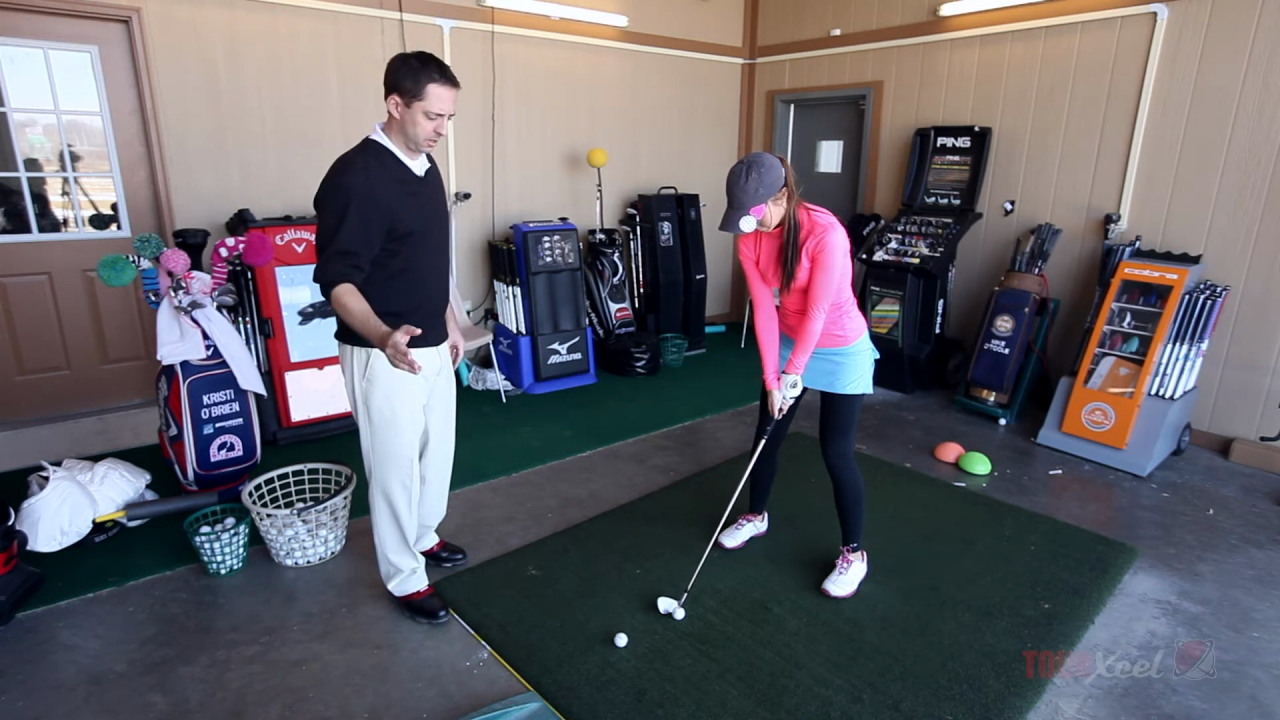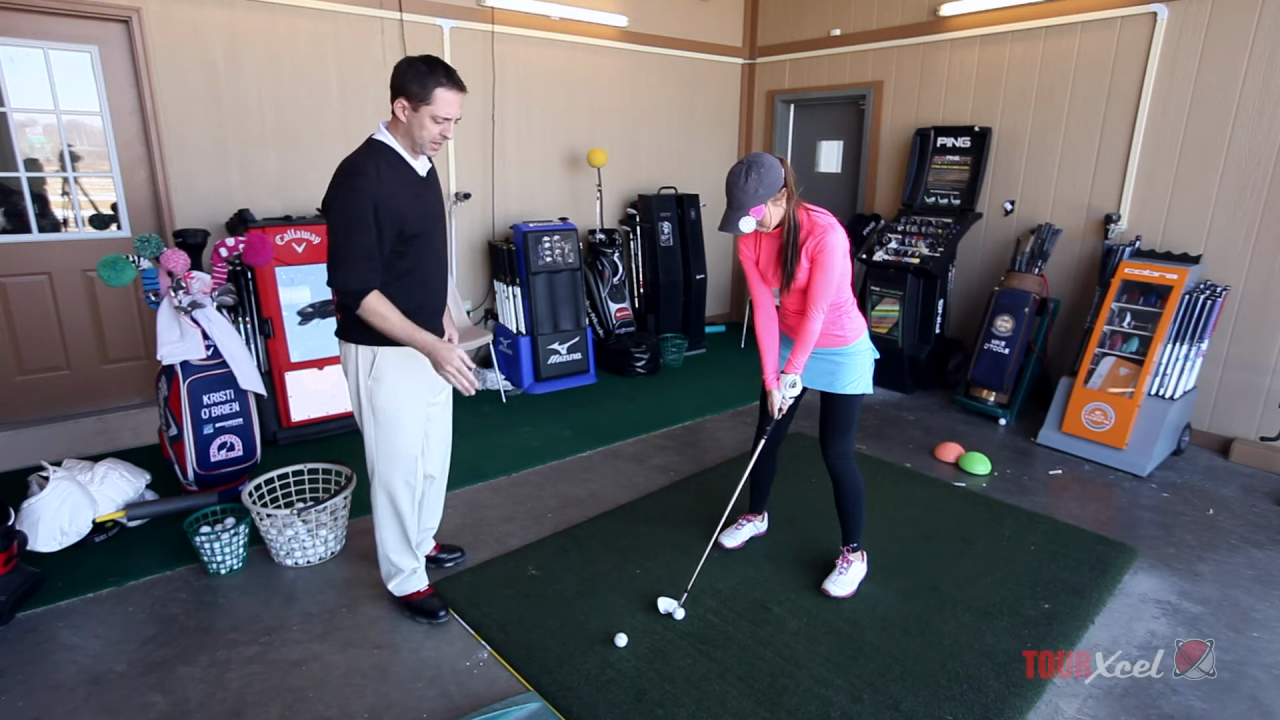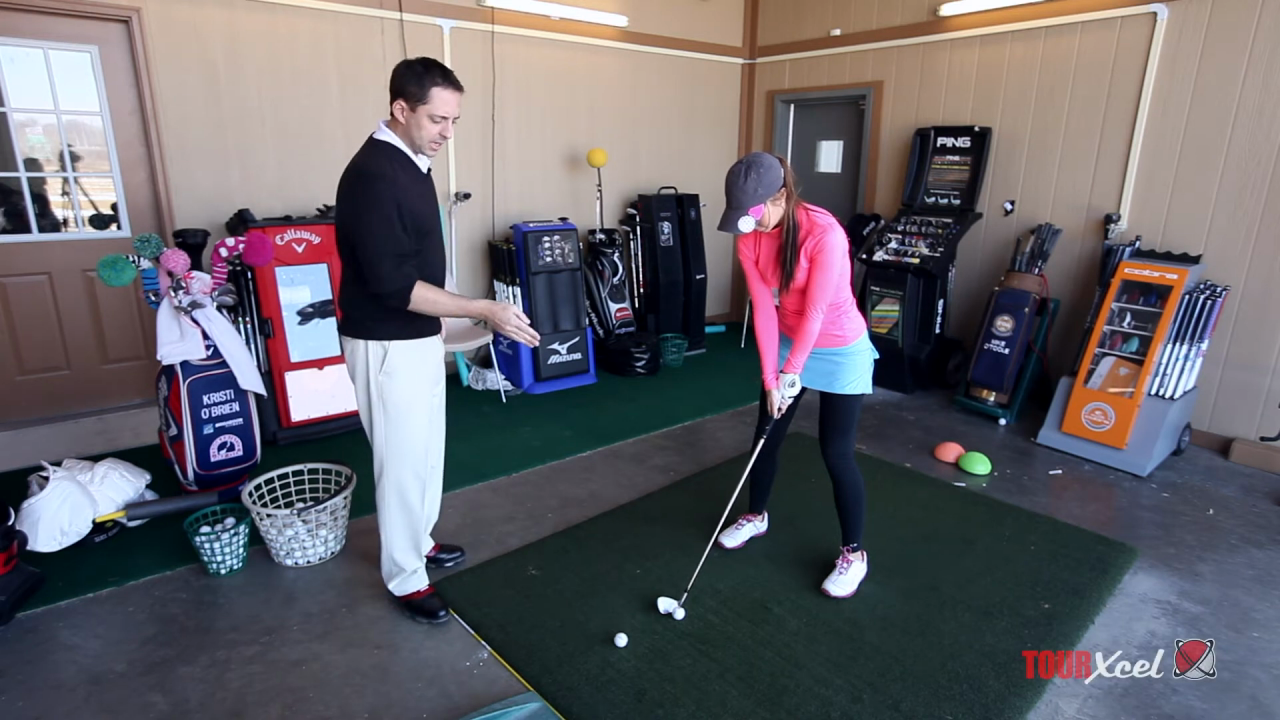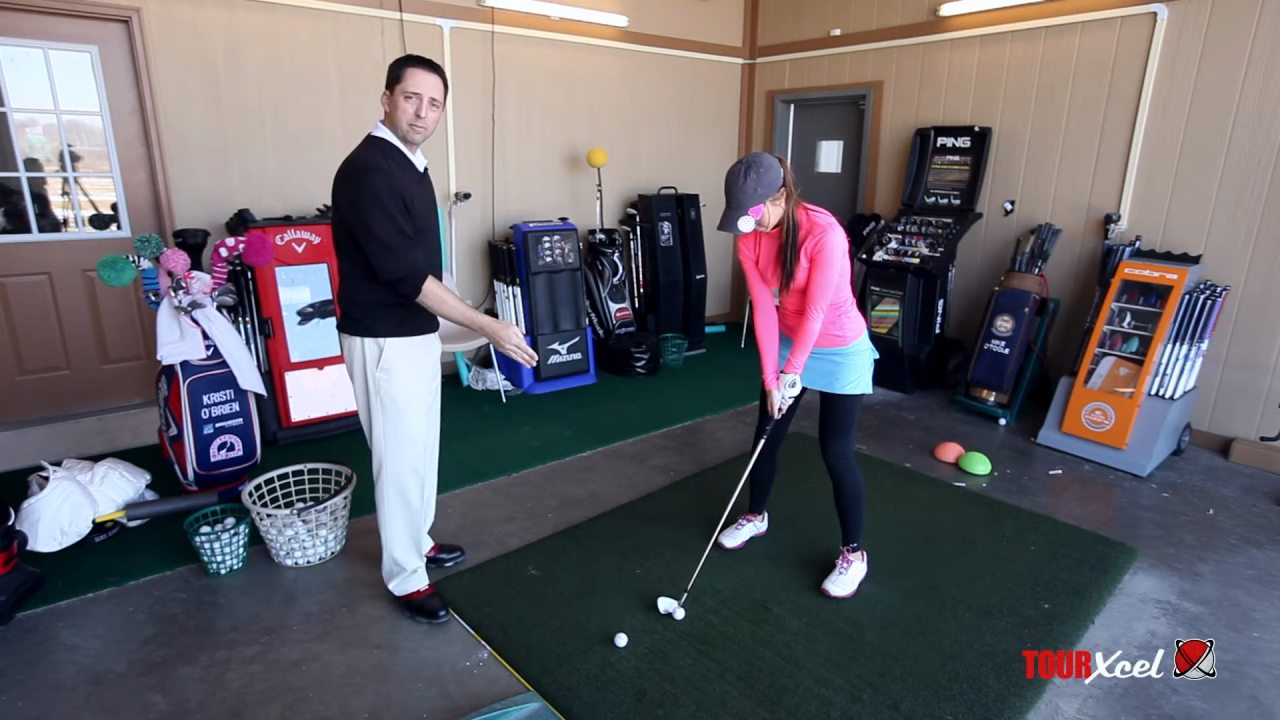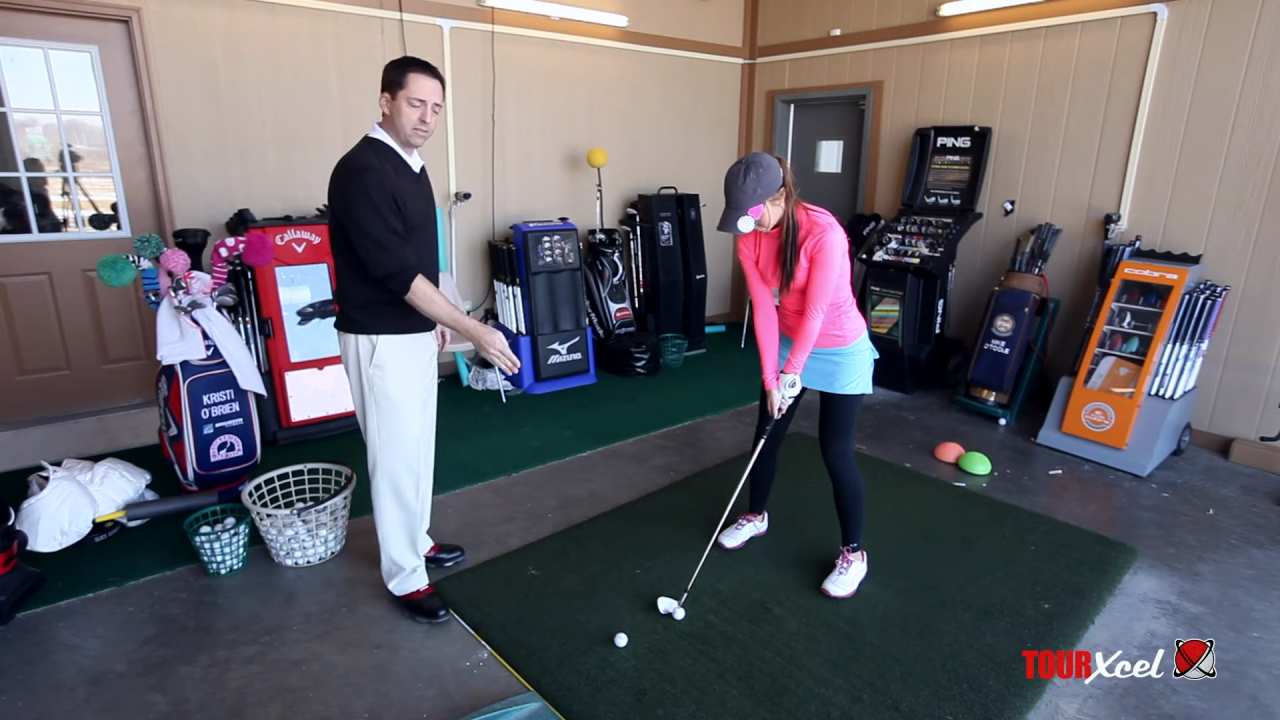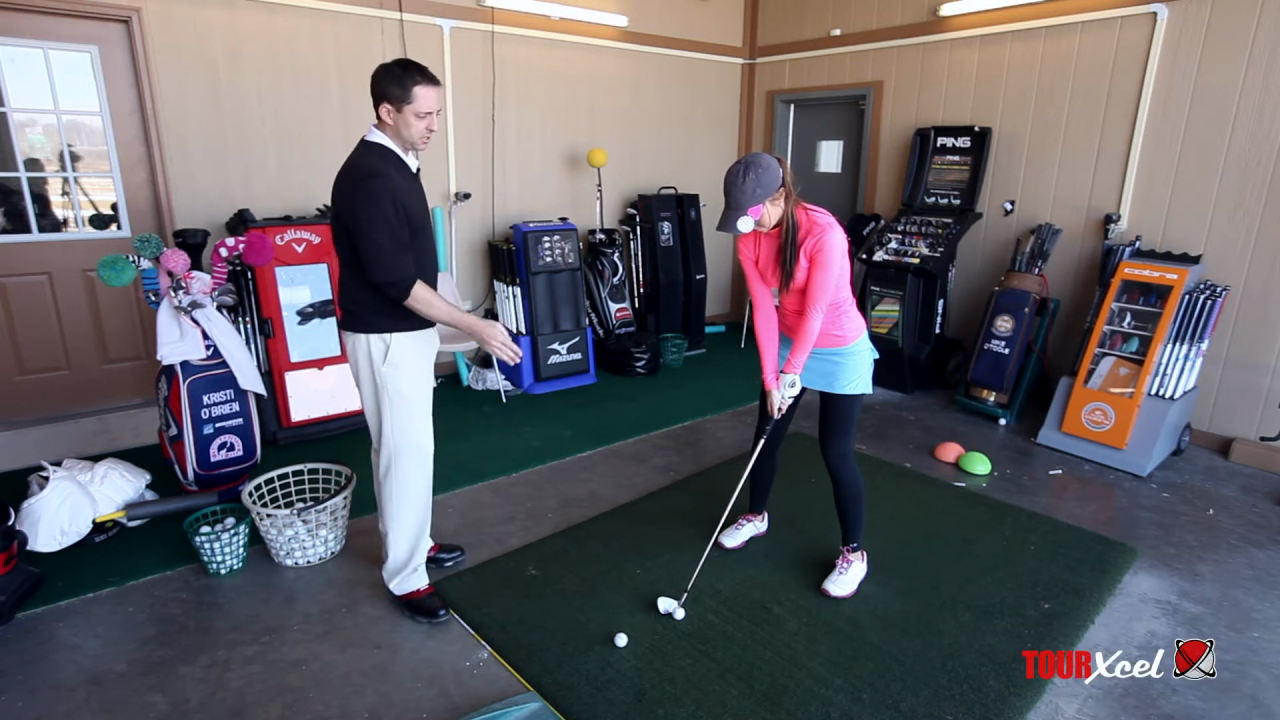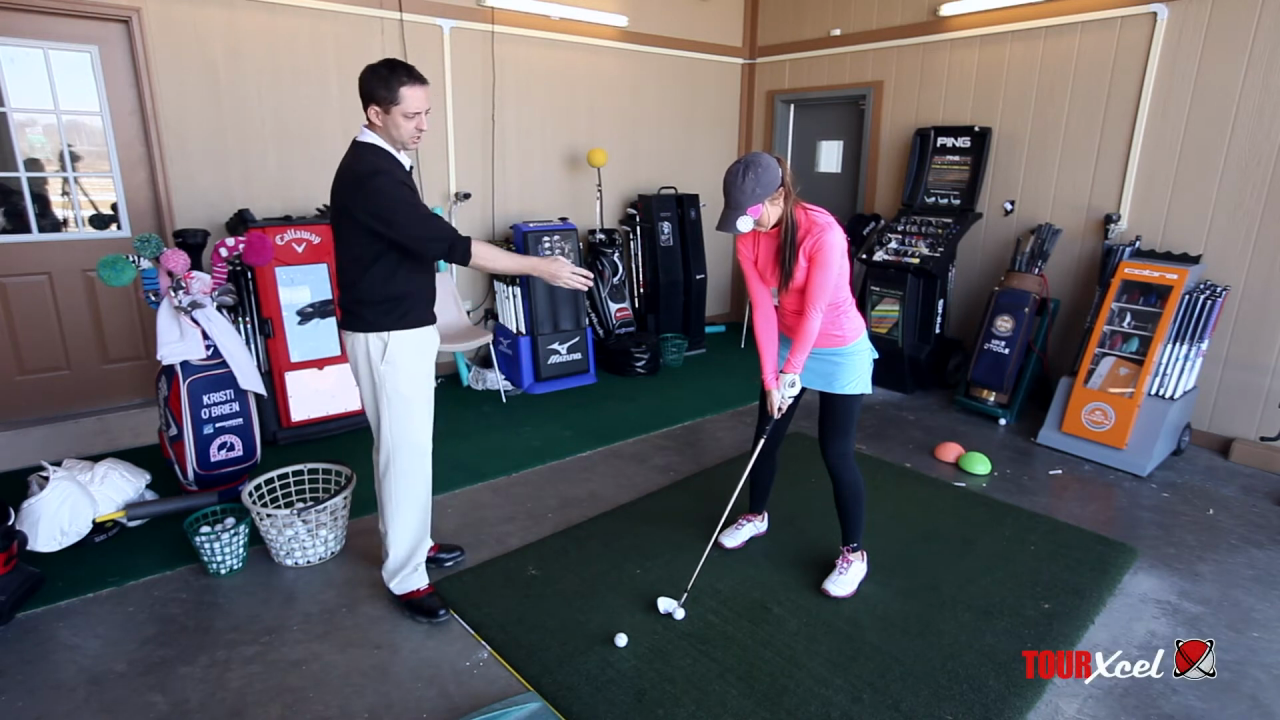
dt=0.4s
person 1, frame 1
left shoulder: (427, 167)
right shoulder: (355, 176)
right elbow: (336, 279)
left wrist: (450, 322)
right wrist: (382, 337)
left hip: (432, 347)
right hip: (382, 357)
left knee: (437, 454)
right knee: (396, 467)
left ankle: (423, 536)
right ankle: (404, 578)
person 1, frame 2
left shoulder: (422, 166)
right shoulder: (362, 178)
right elbow: (354, 288)
left wrist: (444, 322)
right wrist: (428, 346)
left hip: (426, 344)
right hip: (384, 352)
left knee: (434, 456)
right knee: (398, 467)
left ankle: (421, 541)
right ankle: (404, 577)
person 1, frame 3
left shoulder: (412, 162)
right shoulder: (373, 176)
right elbow: (393, 286)
left wrist: (443, 320)
right wrist: (485, 309)
left hip: (420, 338)
right hip: (386, 346)
left knee: (427, 452)
right knee: (404, 461)
left ankle: (418, 540)
right ankle: (405, 577)
person 1, frame 4
left shoulder: (410, 164)
right shoulder: (368, 171)
right elbow: (406, 273)
right wrist: (487, 326)
left hip: (417, 334)
right hip: (384, 342)
left knee: (420, 451)
right knee: (400, 459)
left ankle: (415, 540)
right ankle: (405, 577)
person 1, frame 5
left shoulder: (410, 166)
right shoulder: (362, 171)
right elbow: (397, 271)
left wrist: (437, 322)
right wrist: (474, 329)
left hip: (415, 333)
right hip: (381, 341)
left knee: (417, 448)
right knee: (396, 457)
left ankle: (414, 540)
right ankle: (404, 576)
person 1, frame 6
left shoulder: (398, 164)
right shoulder: (368, 177)
right elbow: (394, 279)
left wrist: (453, 325)
right wrist: (475, 326)
left hip: (409, 330)
right hip: (385, 338)
left knee: (411, 447)
right knee: (407, 452)
left ankle: (414, 541)
right ankle: (405, 575)
person 1, frame 7
left shoulder: (382, 163)
right shoulder: (369, 176)
right elbow: (448, 245)
right wrist: (538, 266)
left hip: (404, 328)
right hip: (386, 337)
left knee: (403, 446)
right knee: (406, 451)
left ankle: (410, 541)
right ankle: (405, 576)
person 2, frame 1
left shoulder: (825, 233)
right shoulder: (749, 236)
left elbow: (817, 311)
right elbow: (763, 307)
left wrist: (793, 374)
right wrist: (772, 379)
left hip: (840, 351)
right hip: (788, 342)
left knee: (836, 453)
right knee: (767, 436)
left ankle: (854, 554)
right ankle: (756, 516)
person 2, frame 2
left shoulder: (825, 233)
right shoulder: (749, 237)
left elbow: (815, 312)
right elbow: (764, 307)
left wrist: (792, 375)
right wrist: (771, 380)
left hip: (840, 351)
right hip: (789, 343)
left knee: (836, 453)
right knee: (766, 436)
left ankle: (854, 554)
right ankle: (756, 516)
person 2, frame 3
left shoulder: (824, 233)
right shoulder: (749, 236)
left elbow: (815, 311)
right elbow: (763, 307)
left wrist: (791, 374)
right wrist: (771, 379)
left hip: (840, 351)
right hip: (788, 342)
left knee: (836, 453)
right knee: (766, 436)
left ankle: (853, 554)
right ankle: (756, 516)
person 2, frame 4
left shoulder: (824, 233)
right shoulder: (749, 236)
left elbow: (815, 311)
right elbow: (763, 307)
left wrist: (792, 374)
right wrist: (771, 380)
left hip: (840, 351)
right hip: (788, 342)
left knee: (836, 452)
right knee: (766, 436)
left ankle: (853, 554)
right ankle: (755, 516)
person 2, frame 5
left shoulder: (824, 233)
right shoulder: (749, 236)
left elbow: (815, 311)
right elbow: (763, 307)
left wrist: (792, 374)
right wrist: (771, 379)
left hip: (840, 351)
right hip: (788, 343)
left knee: (836, 452)
right knee: (766, 436)
left ankle: (854, 554)
right ankle: (756, 516)
person 2, frame 6
left shoulder: (824, 233)
right shoulder: (749, 237)
left elbow: (815, 311)
right elbow: (763, 307)
left wrist: (791, 374)
right wrist: (771, 379)
left hip: (840, 351)
right hip: (788, 343)
left knee: (836, 452)
right knee: (766, 436)
left ankle: (853, 554)
right ankle: (756, 516)
person 2, frame 7
left shoulder: (823, 232)
right shoulder: (748, 237)
left elbow: (814, 311)
right elbow: (762, 307)
left wrist: (791, 374)
right wrist: (771, 380)
left hip: (839, 351)
right hip: (788, 343)
left knee: (836, 452)
right knee: (766, 436)
left ankle: (853, 554)
right ankle: (756, 516)
